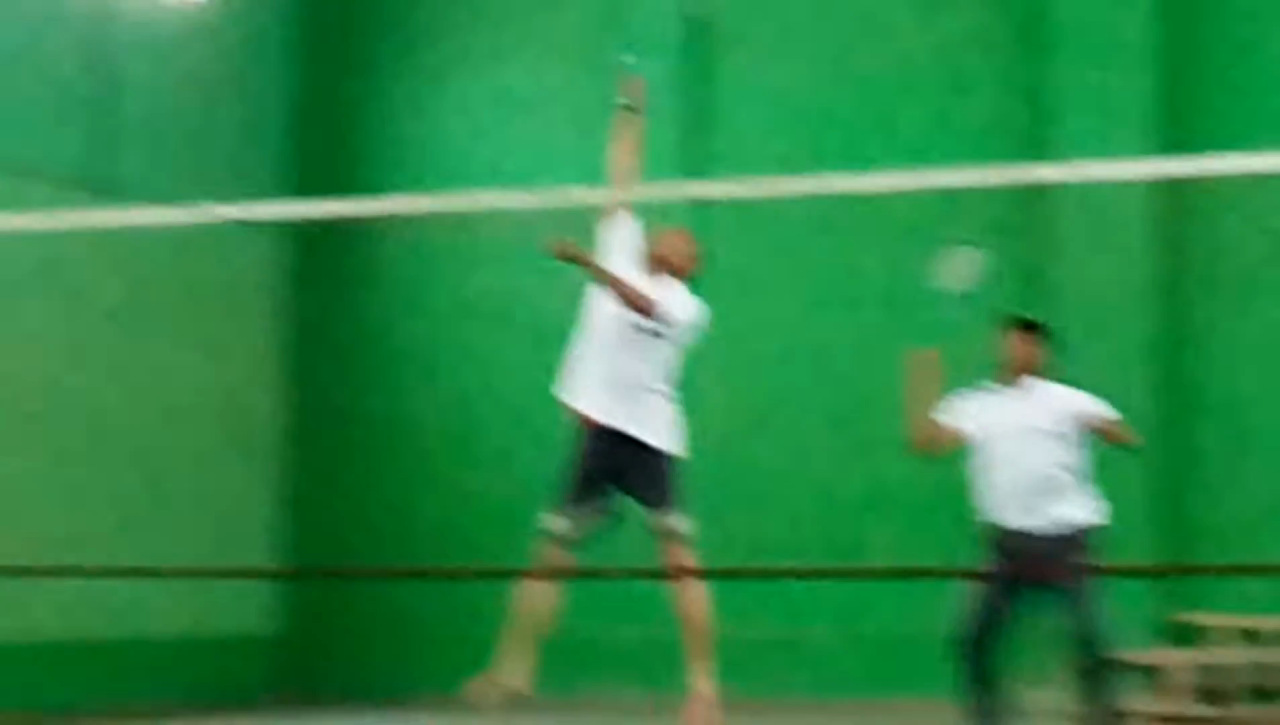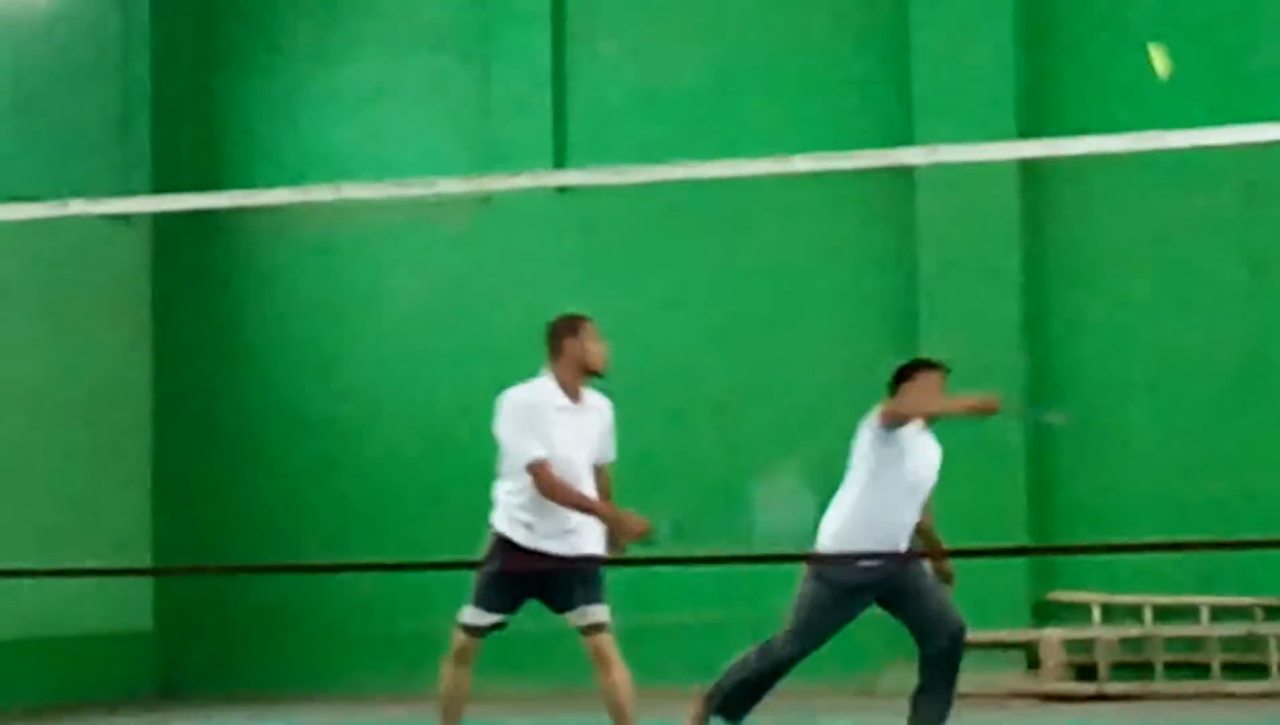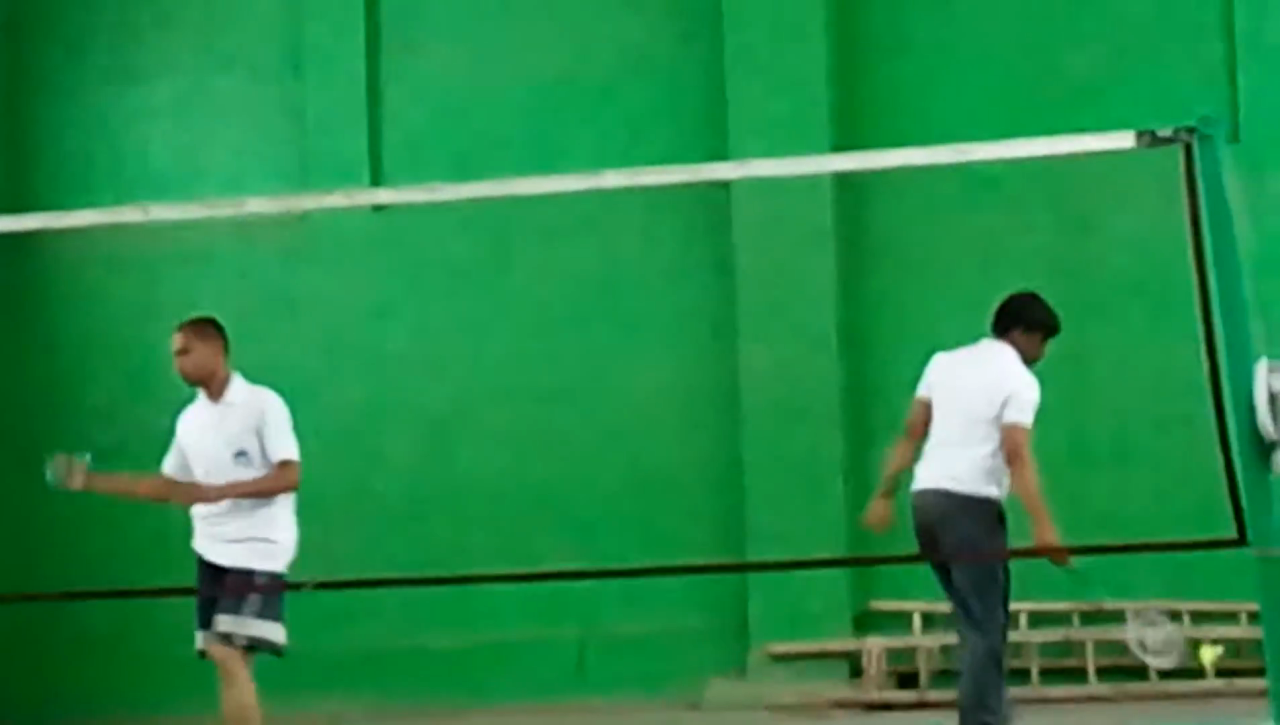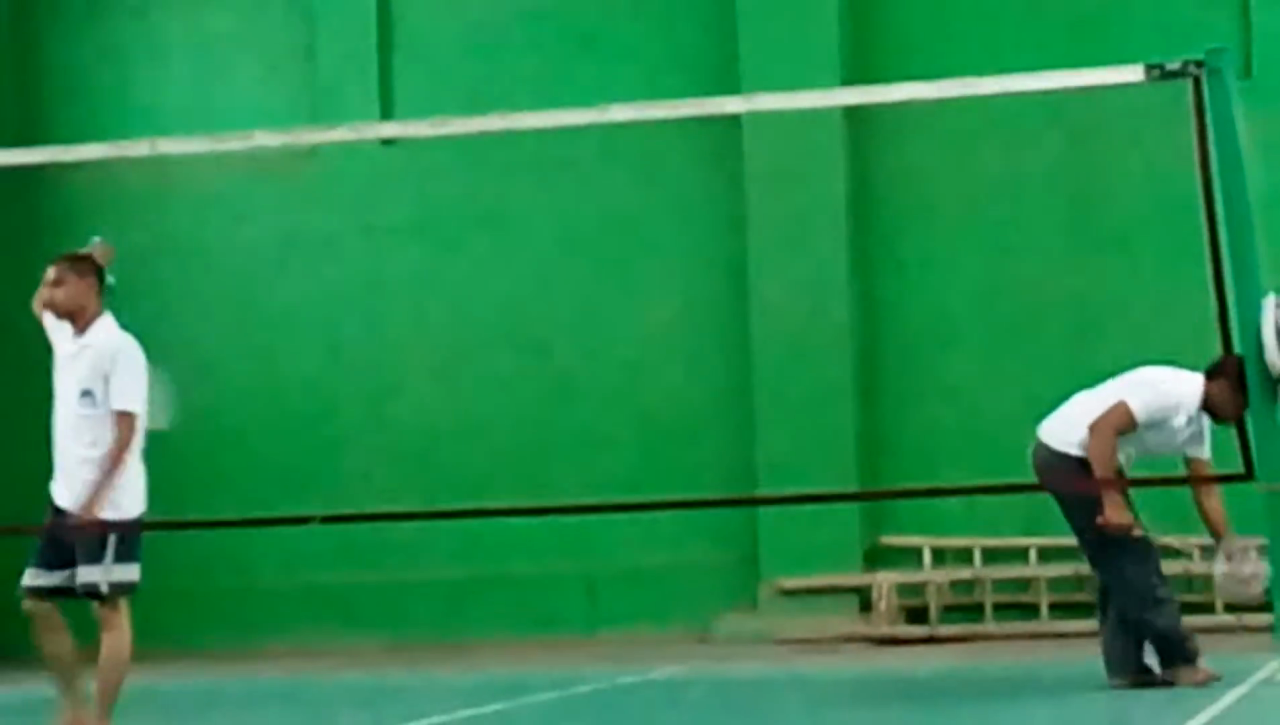
dt=0.7s
person 1, frame 1
left shoulder: (684, 306)
right shoulder: (618, 261)
left elbow: (643, 303)
right elbow: (622, 177)
left wrist: (590, 265)
right wrist: (632, 112)
left hip: (647, 439)
right hip: (597, 428)
left knee: (678, 560)
right knee: (550, 556)
right ankle: (513, 668)
person 1, frame 2
left shoulder: (600, 408)
right shoulder: (519, 403)
right elbow: (546, 483)
left wrist: (614, 528)
right wrist: (615, 518)
left hip: (576, 549)
right hip: (518, 543)
left knee: (603, 649)
right knee: (462, 646)
person 1, frame 3
left shoulder: (264, 404)
right shoulder: (189, 419)
left elbow: (290, 476)
right elbow: (167, 487)
left wrist: (219, 491)
right wrist: (91, 480)
left hip: (257, 555)
right hip: (212, 556)
left knee: (227, 657)
right knee: (226, 664)
person 1, frame 4
left shoulder: (120, 348)
right shoulder: (65, 339)
left elbow: (126, 429)
right elbow: (39, 305)
left wrist: (94, 496)
right wrist: (88, 259)
left hip: (110, 504)
right hip: (66, 501)
left knee: (109, 610)
right knee: (37, 603)
person 2, frame 1
left shoulder: (1066, 401)
right shoulder: (971, 405)
left elbow: (1123, 437)
right elbow: (926, 441)
left wrist: (1108, 430)
right wrist: (923, 381)
left hip: (1065, 537)
right hip: (1011, 540)
left knee: (1084, 636)
right knee: (976, 636)
person 2, frame 2
left shoulder: (931, 448)
right shoulder: (886, 420)
right elbow: (897, 412)
left wrist: (938, 554)
right wrist: (969, 405)
left hip: (893, 562)
right hip: (843, 562)
left knee: (947, 632)
right knee: (789, 649)
person 2, frame 3
left shoulder: (943, 363)
right shoulder: (1018, 380)
left elbow: (911, 436)
right elbow: (1017, 456)
left wrist: (883, 495)
right wrist: (1044, 528)
left hip: (927, 500)
right hip: (970, 506)
left knee: (977, 623)
right knee: (985, 629)
person 2, frame 4
left shoulder: (1199, 423)
right shoulder: (1169, 392)
left elbow: (1207, 491)
right elbow: (1101, 429)
right wrist: (1113, 503)
left hip: (1082, 457)
right hip: (1064, 452)
left knee: (1122, 562)
right knee: (1135, 555)
left ankle: (1126, 665)
right ankle: (1180, 661)
